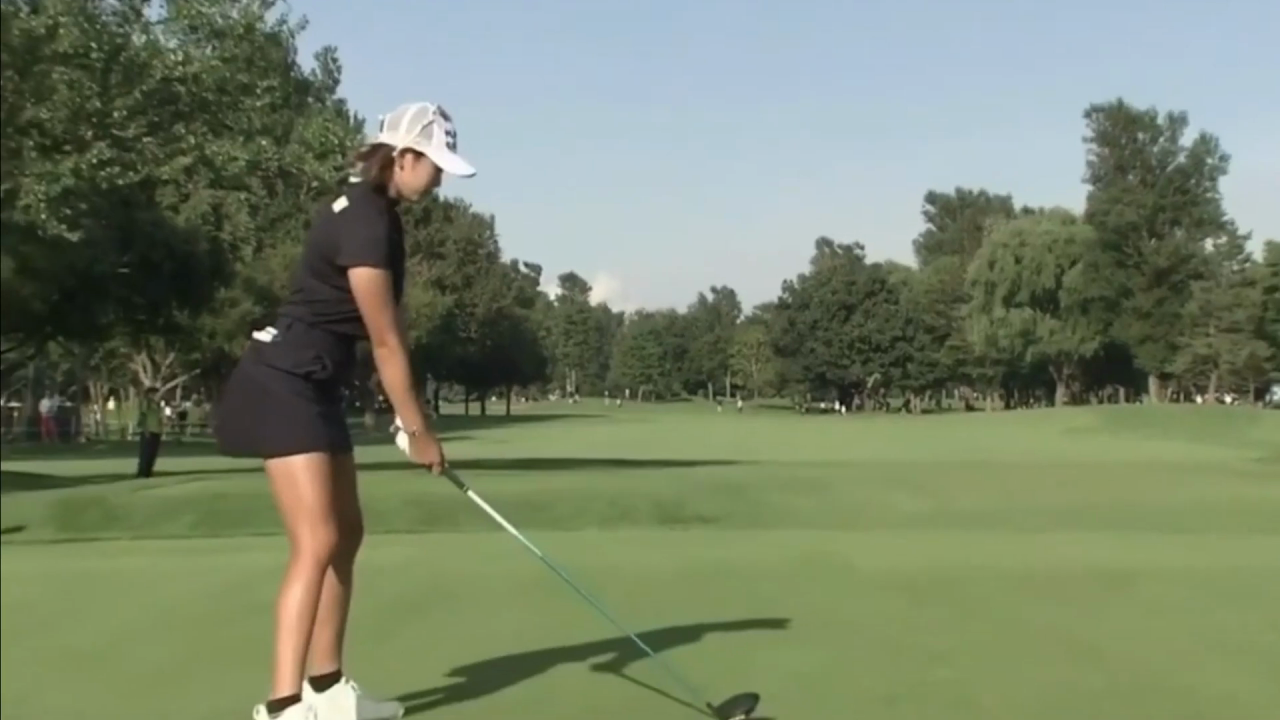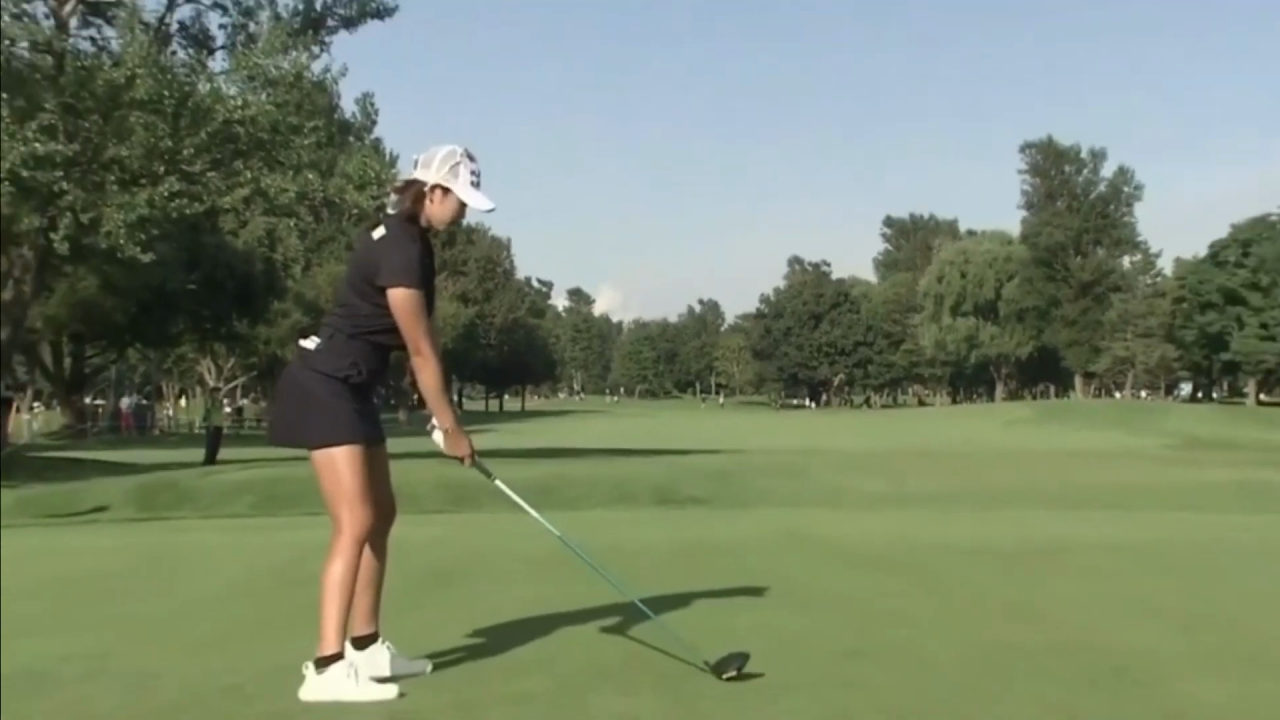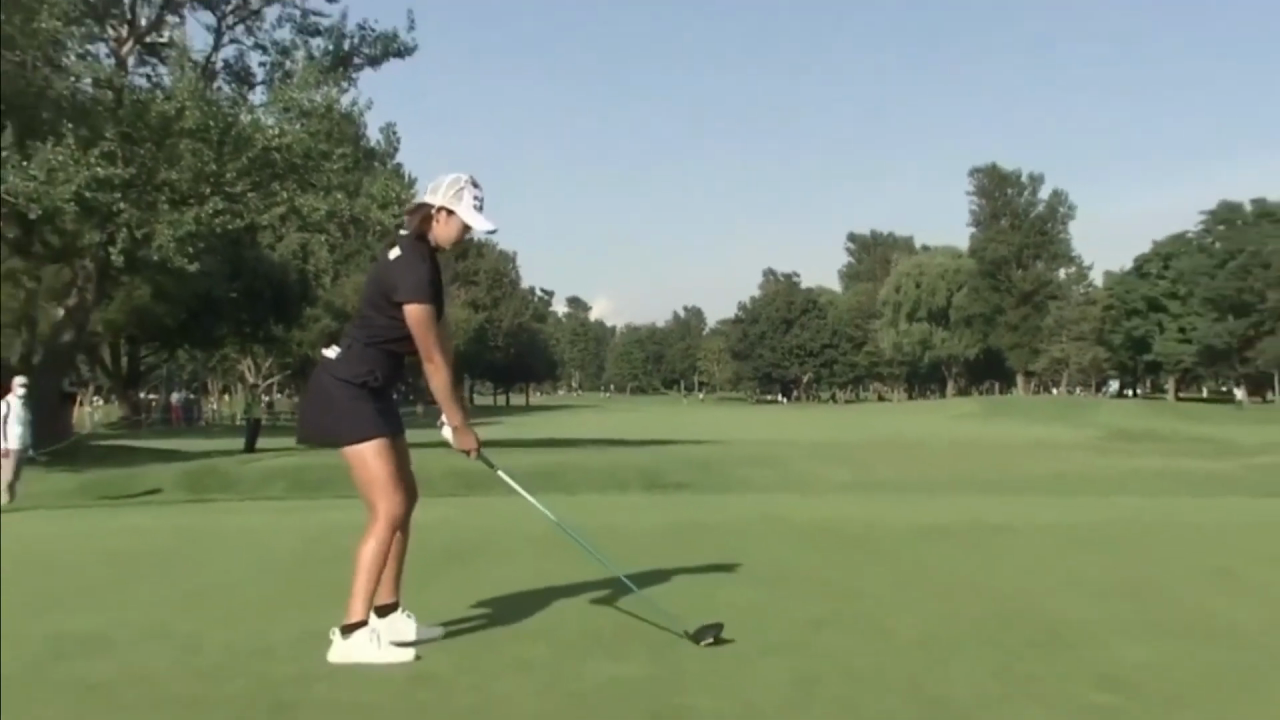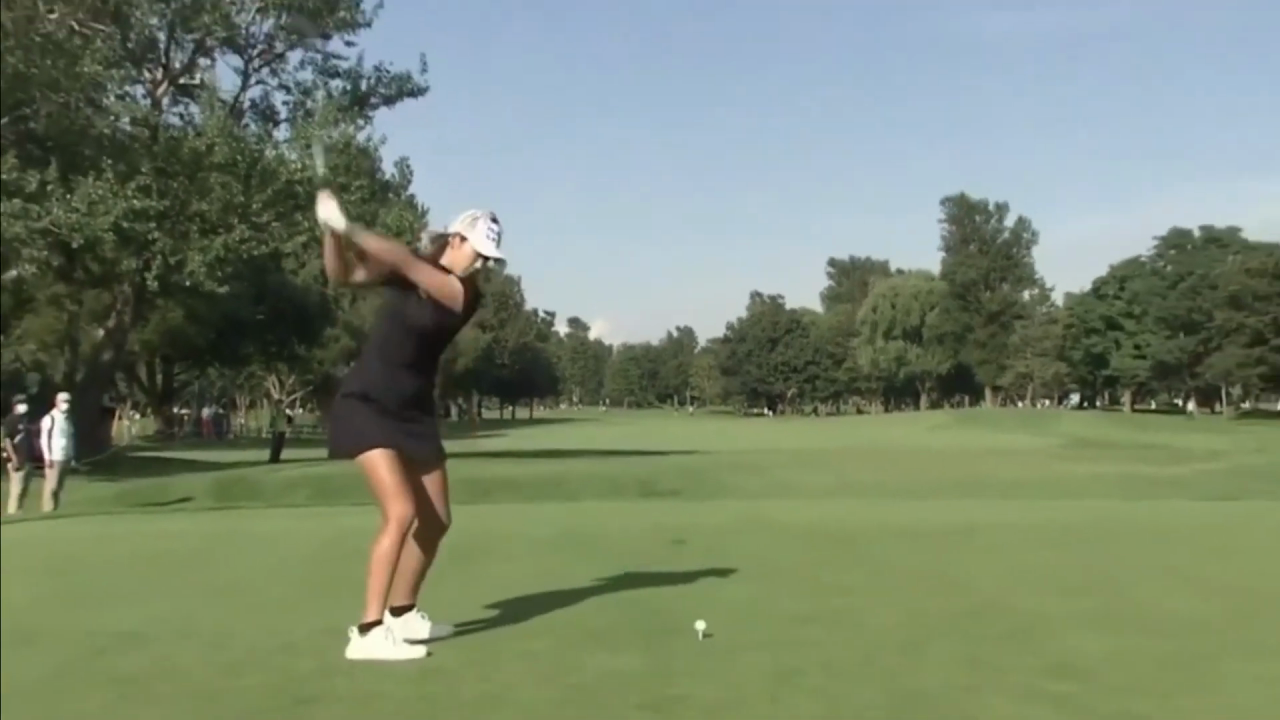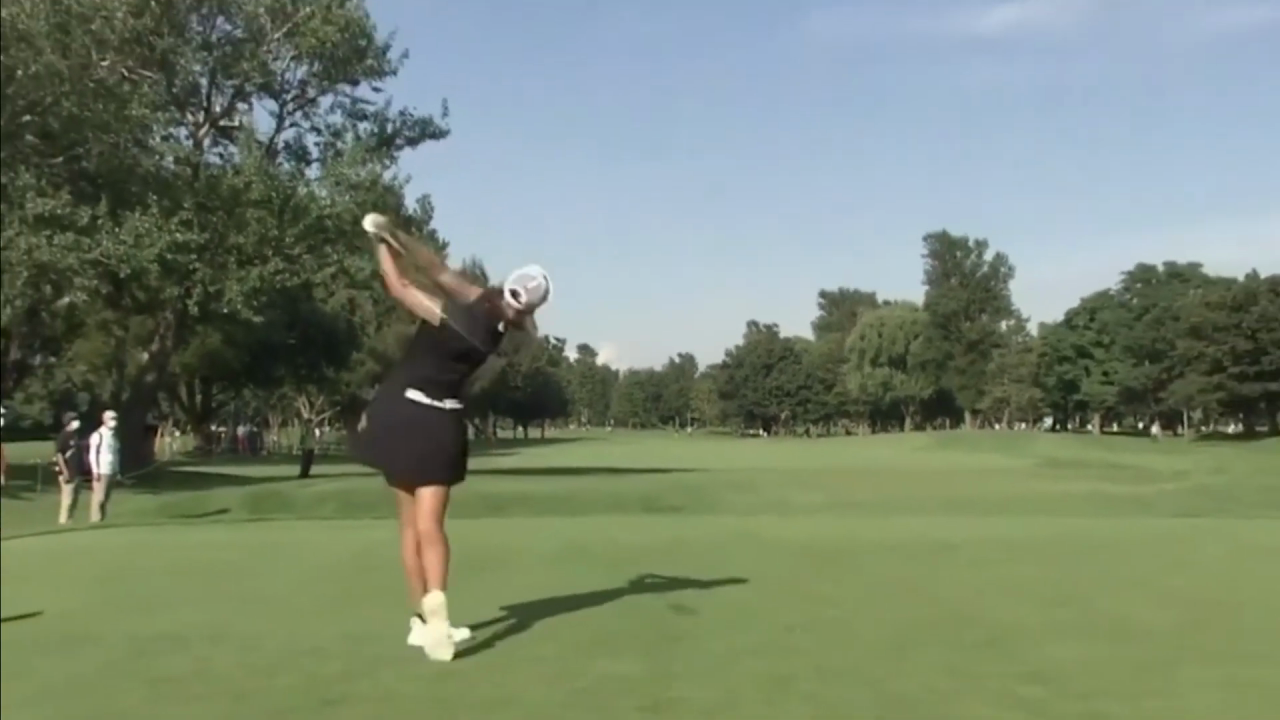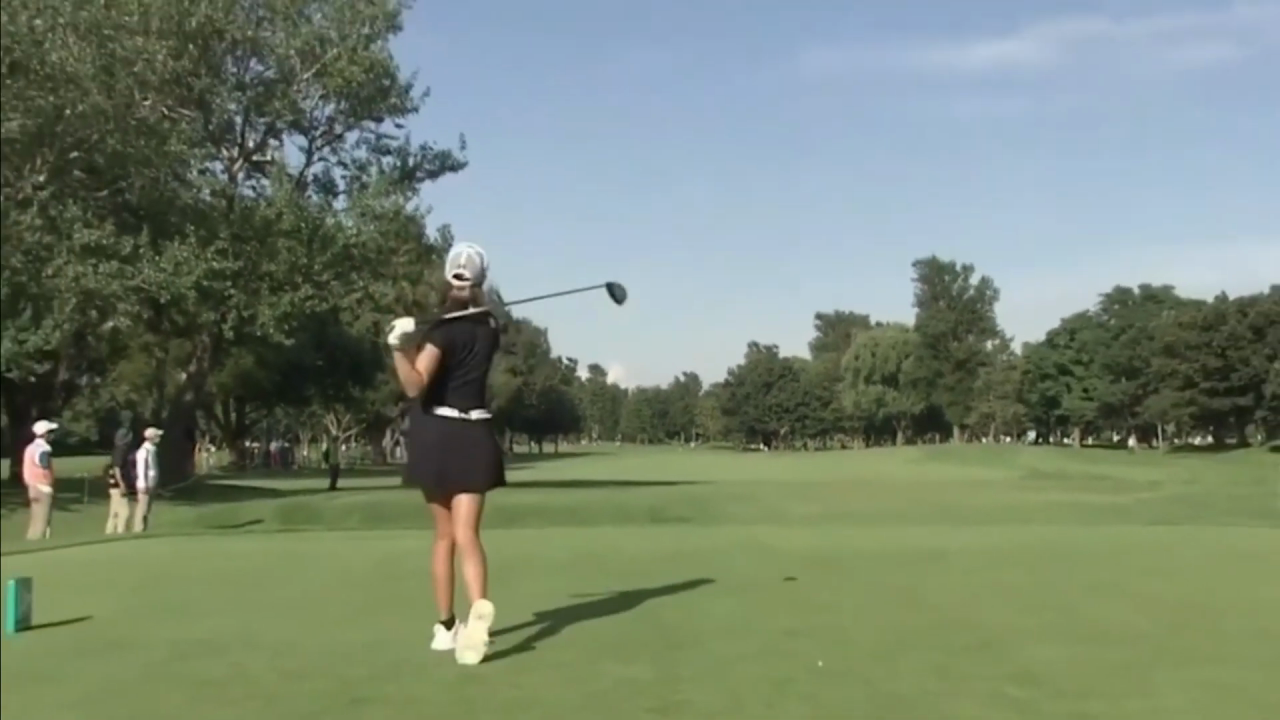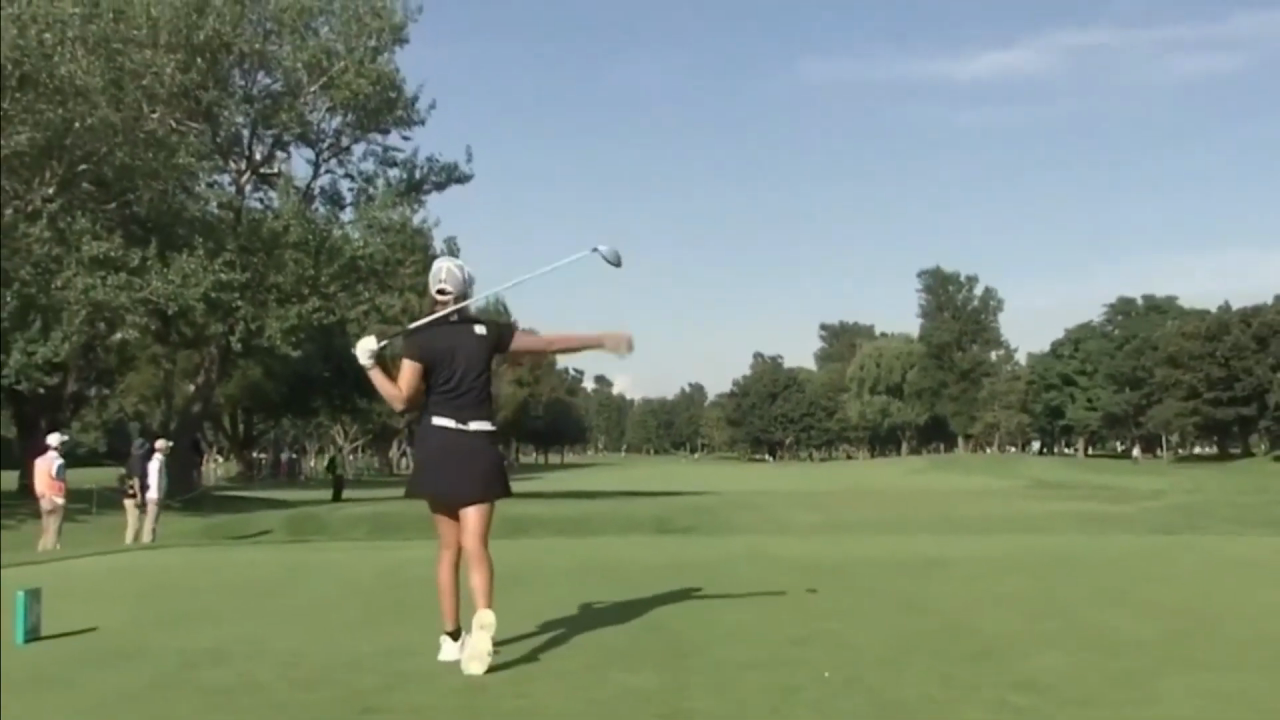
dt=0.7s
person 1, frame 1
left shoulder: (375, 212)
right shoulder: (365, 222)
left elbow: (386, 329)
right elbow: (386, 341)
left wrist: (410, 418)
right wrist: (418, 431)
left hip: (312, 386)
right hip: (283, 385)
left knee: (344, 534)
right knee: (317, 542)
person 1, frame 2
left shoulder: (408, 238)
right shoulder: (400, 248)
left elbow: (420, 343)
right elbow: (422, 350)
left wrist: (443, 416)
right wrist: (451, 427)
left hip: (349, 387)
right hip: (325, 386)
left knee: (380, 515)
right knee: (355, 523)
left ankle: (365, 647)
right ankle: (327, 668)
person 1, frame 3
left shoulder: (421, 258)
right shoulder: (411, 268)
left elbow: (441, 344)
right elbow: (433, 359)
left wrist: (454, 413)
right wrist: (459, 424)
left hip: (370, 390)
right hip: (347, 391)
left knee: (404, 499)
right knee: (389, 507)
left ankle: (387, 615)
right ankle: (352, 633)
person 1, frame 4
left shoulder: (467, 294)
right shoulder: (408, 267)
left elbow: (407, 262)
right elbow: (341, 272)
left wrist: (350, 227)
left hip: (415, 414)
right hip: (365, 405)
left knee: (436, 520)
right knee: (402, 514)
left ankle: (401, 613)
person 1, frame 5
left shoulder: (465, 316)
right shoulder: (498, 332)
left elbow: (400, 289)
right elbow: (447, 277)
right wrist: (395, 238)
left hip: (396, 413)
right hip: (438, 424)
left knee: (410, 524)
right knee: (430, 525)
left ankle: (424, 619)
right ankle: (433, 603)
person 1, frame 6
left shoulder: (443, 325)
right shoulder: (490, 326)
left elbow: (415, 385)
left wrist: (398, 345)
left hip: (436, 433)
right hip: (475, 433)
left knee: (444, 536)
right knee: (466, 535)
left ankle: (446, 626)
right ankle: (478, 610)
person 1, frame 7
left shoulder: (420, 339)
right shoulder: (488, 331)
left elbow: (400, 400)
right elbow: (549, 343)
left wrist: (368, 362)
right wrist: (602, 340)
left hip: (436, 445)
right hip: (478, 446)
left knee: (449, 547)
right knee: (475, 545)
left ankle: (452, 636)
right ankle: (483, 619)
